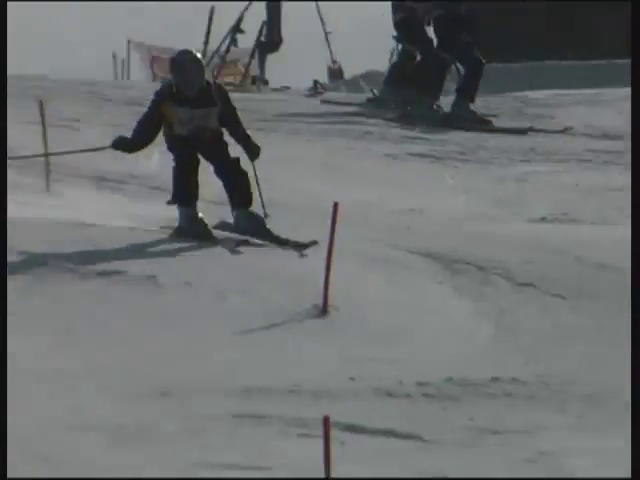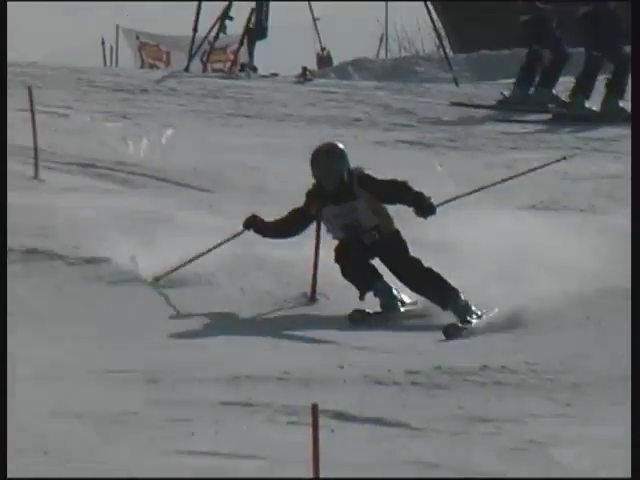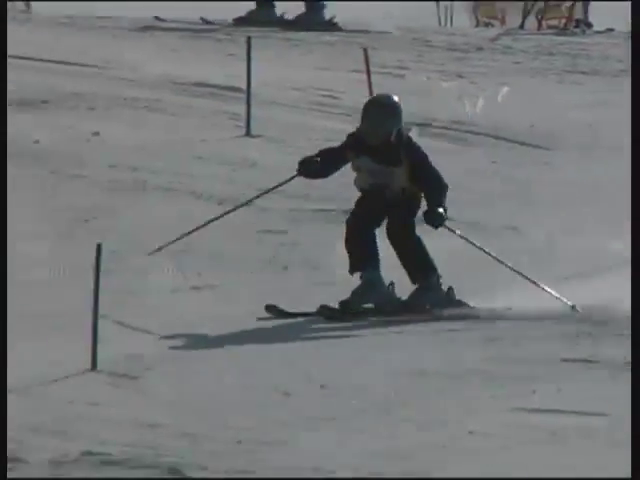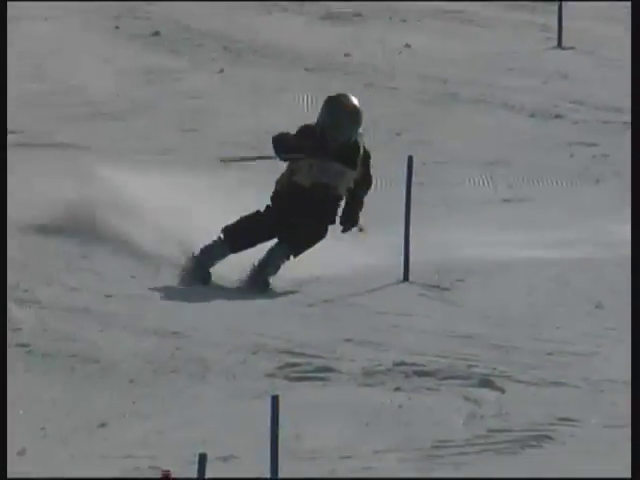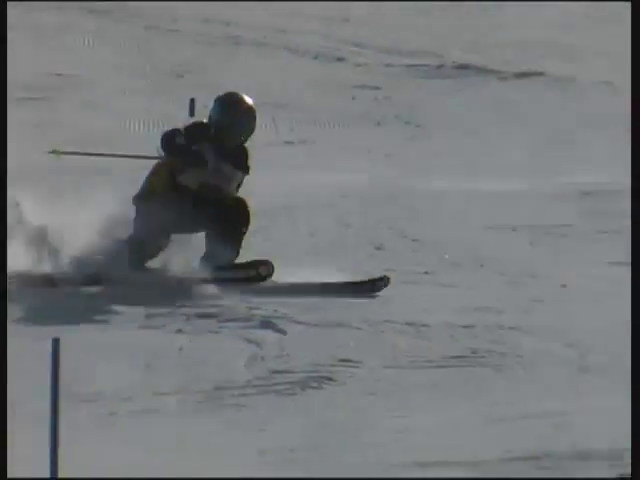
dt=0.5s
person 1, frame 1
left shoulder: (214, 92)
right shoulder: (166, 97)
left elbow: (230, 119)
right elbow: (149, 123)
left wrist: (248, 143)
right wrist: (131, 143)
left hip: (208, 135)
right hip: (179, 138)
left knee: (228, 168)
right knee: (186, 164)
left ankle: (244, 217)
right ankle: (189, 218)
person 1, frame 2
left shoulder: (360, 183)
right shoulder: (316, 199)
left elbow: (393, 189)
right elbow: (293, 223)
left wrist: (418, 200)
right wrist: (263, 226)
left hip: (382, 234)
right hip: (353, 241)
left knee: (407, 268)
right knee: (345, 256)
left ankle: (459, 304)
right ankle: (386, 295)
person 1, frame 3
left shoulder: (407, 150)
right shoulder: (357, 143)
left elbow: (433, 181)
right elbow: (329, 160)
left wrist: (436, 207)
right wrist: (312, 164)
left hip: (402, 198)
right hip: (372, 195)
left knee: (399, 231)
right knee: (357, 226)
left ankle: (430, 286)
right ankle: (374, 286)
person 1, frame 4
left shoulder: (358, 153)
right shoulder: (310, 137)
left elbow: (362, 184)
right elbow: (282, 146)
left wrist: (352, 209)
right wrist: (302, 148)
left hip: (325, 201)
right hip: (295, 191)
left knee: (318, 223)
right knee: (270, 221)
left ankle: (267, 266)
right ankle: (206, 257)
person 1, frame 5
left shoulder: (239, 160)
right shoulder: (197, 133)
left elbow: (222, 199)
right elbow: (170, 141)
right wrist: (188, 152)
left hip: (195, 207)
right hip: (159, 198)
left knee: (236, 212)
right knee: (156, 234)
left ankle: (217, 262)
